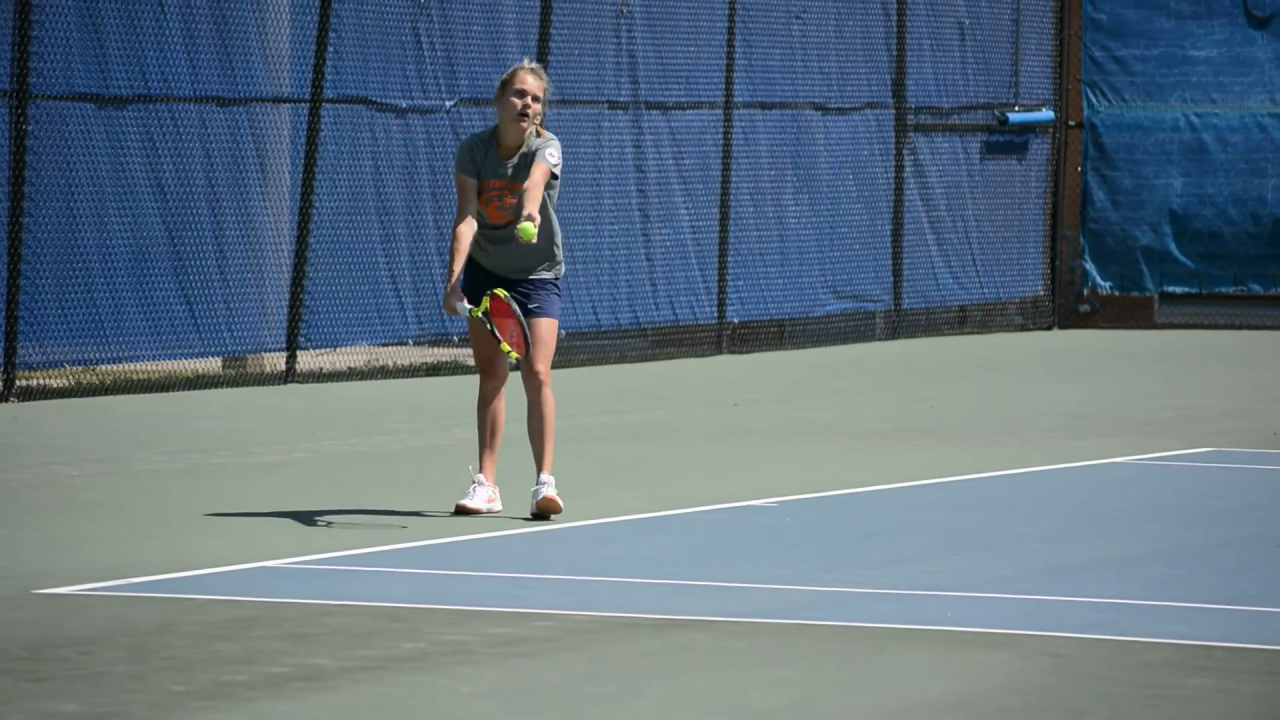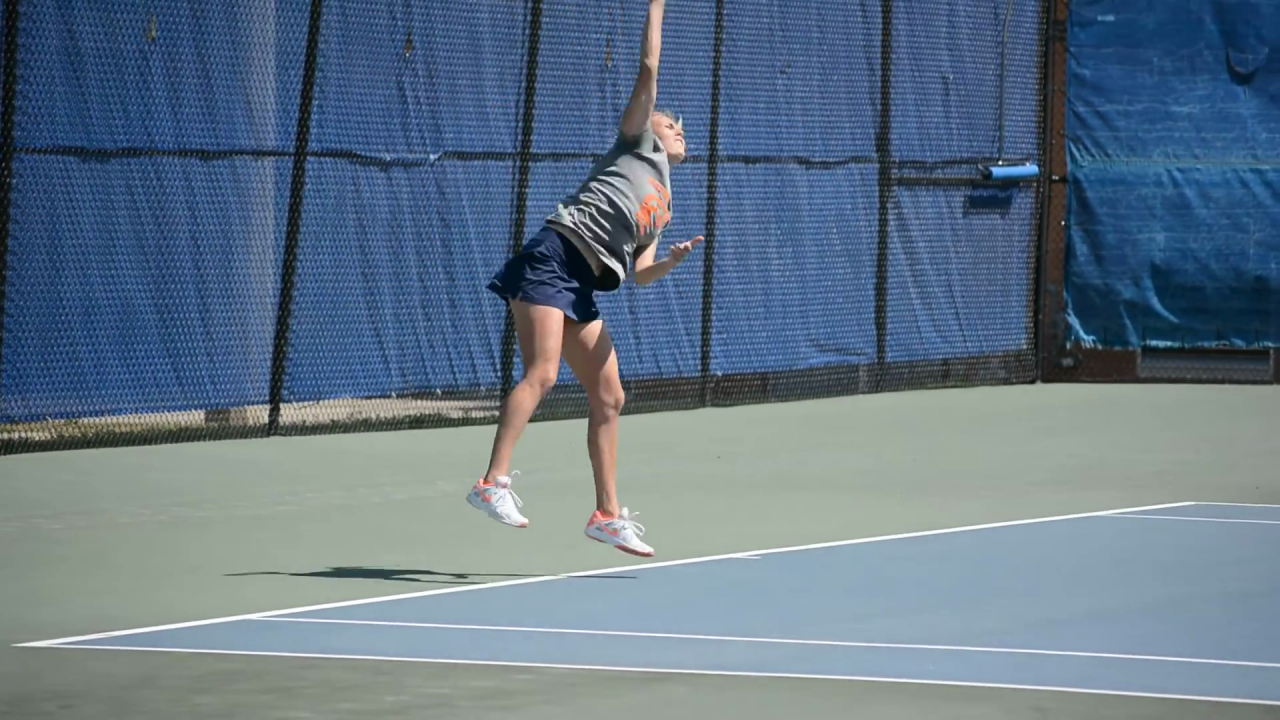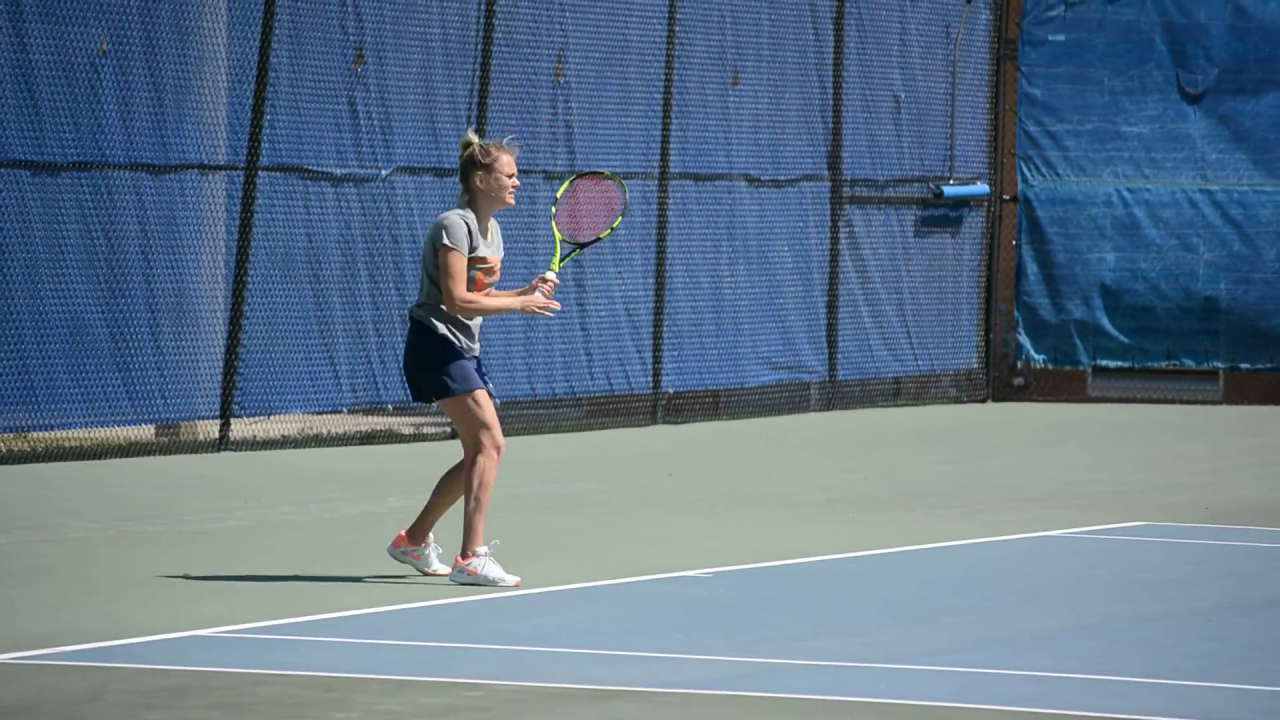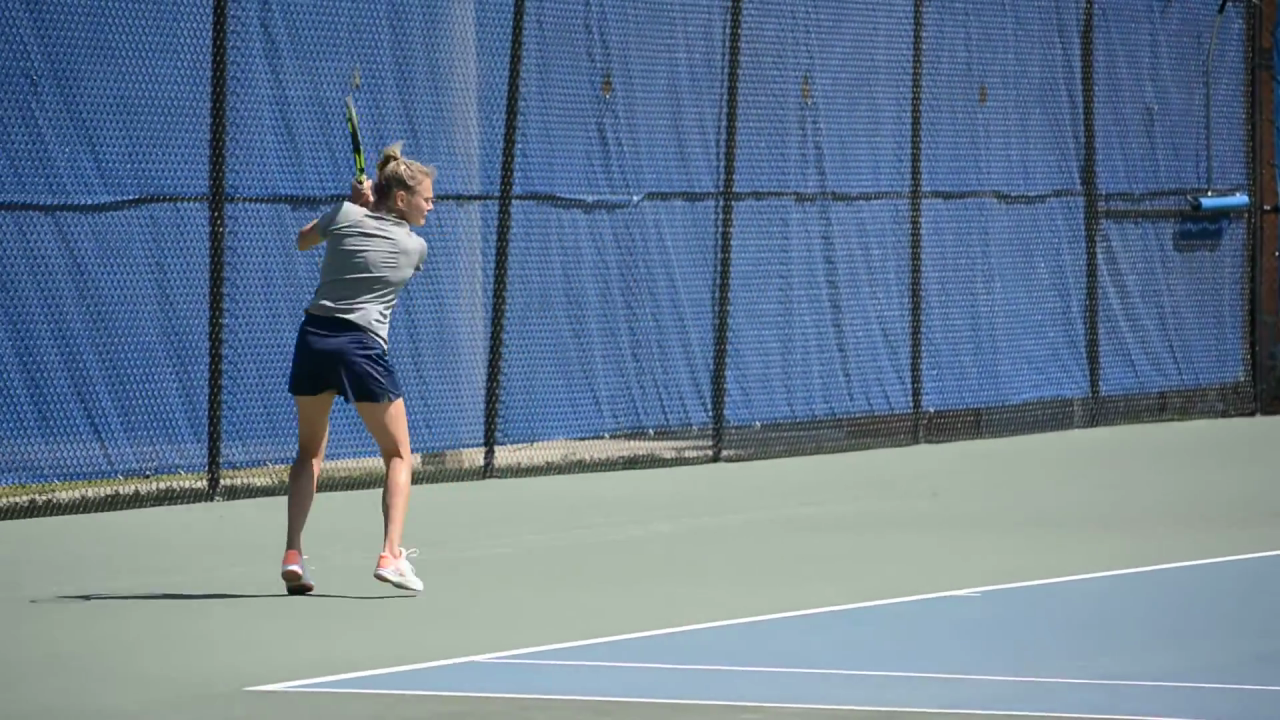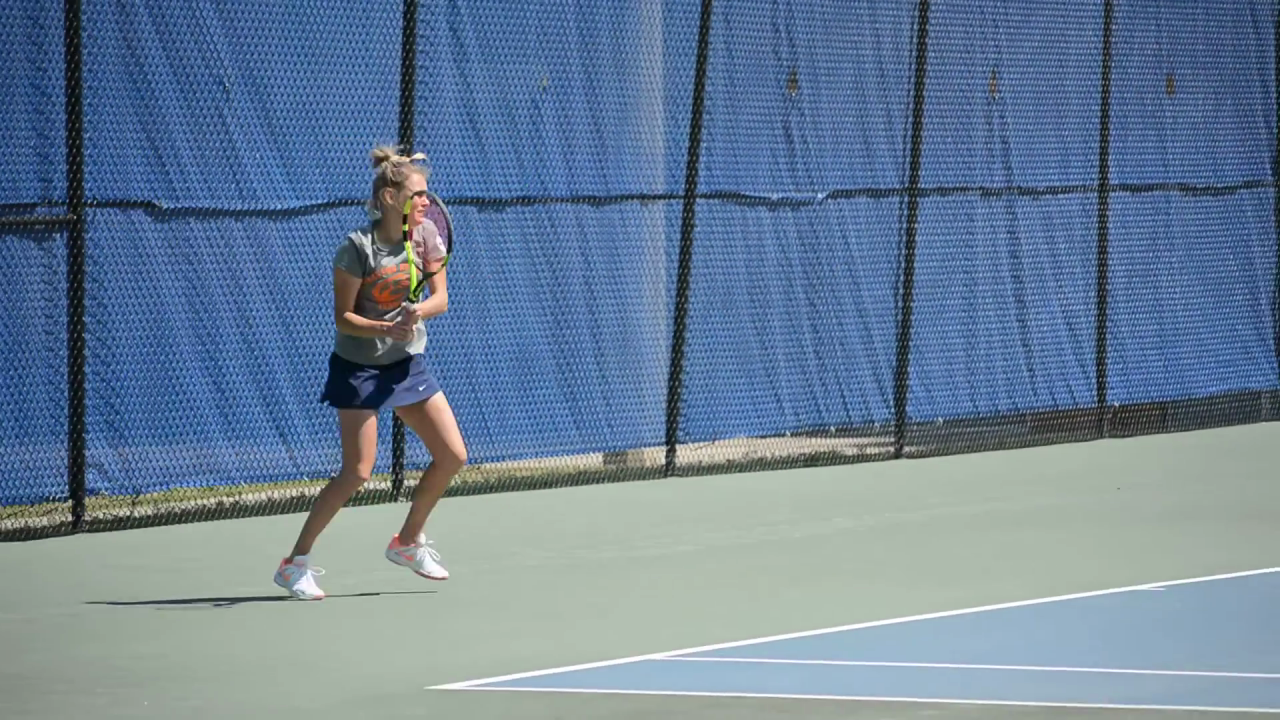
dt=1s
person 1, frame 1
left shoulder: (546, 146)
right shoulder: (472, 150)
left elbow: (534, 184)
right elbow: (466, 220)
left wrist: (529, 208)
right wrist: (453, 280)
left hip: (539, 275)
right hip: (485, 271)
left knee: (537, 373)
right knee: (491, 376)
left ankle: (545, 482)
right ankle: (486, 483)
person 1, frame 2
left shoulder: (661, 198)
right shoulder: (641, 150)
left elbow: (639, 275)
right elbow: (648, 71)
left wrist: (673, 259)
left hip: (581, 283)
right hip: (552, 261)
left knee: (609, 398)
right knee: (542, 373)
left ankle: (607, 512)
right ankle: (493, 482)
person 1, frame 3
left shoulder: (489, 227)
right shoulder: (453, 225)
left elbow: (480, 297)
right elbow: (457, 301)
left wrist: (529, 291)
right wrist: (522, 304)
left hip: (462, 350)
right hip: (437, 346)
left knee: (482, 453)
right knee: (489, 445)
left ankle: (414, 538)
right ankle: (471, 556)
person 1, frame 4
left shoulder: (344, 214)
right shoulder: (415, 247)
left elbow: (302, 241)
left hip: (314, 339)
right hip: (361, 348)
left knee: (309, 453)
right knee: (398, 456)
left ankle: (293, 556)
right ankle: (391, 556)
person 1, frame 5
left shoulder: (428, 236)
right shoulder: (355, 247)
left elbow: (441, 298)
right elbow: (342, 318)
left wrist: (417, 313)
right wrist: (382, 328)
left hip: (408, 363)
right hip: (359, 367)
left knee: (453, 455)
right knee: (356, 472)
left ankle: (407, 541)
right ankle: (296, 562)
